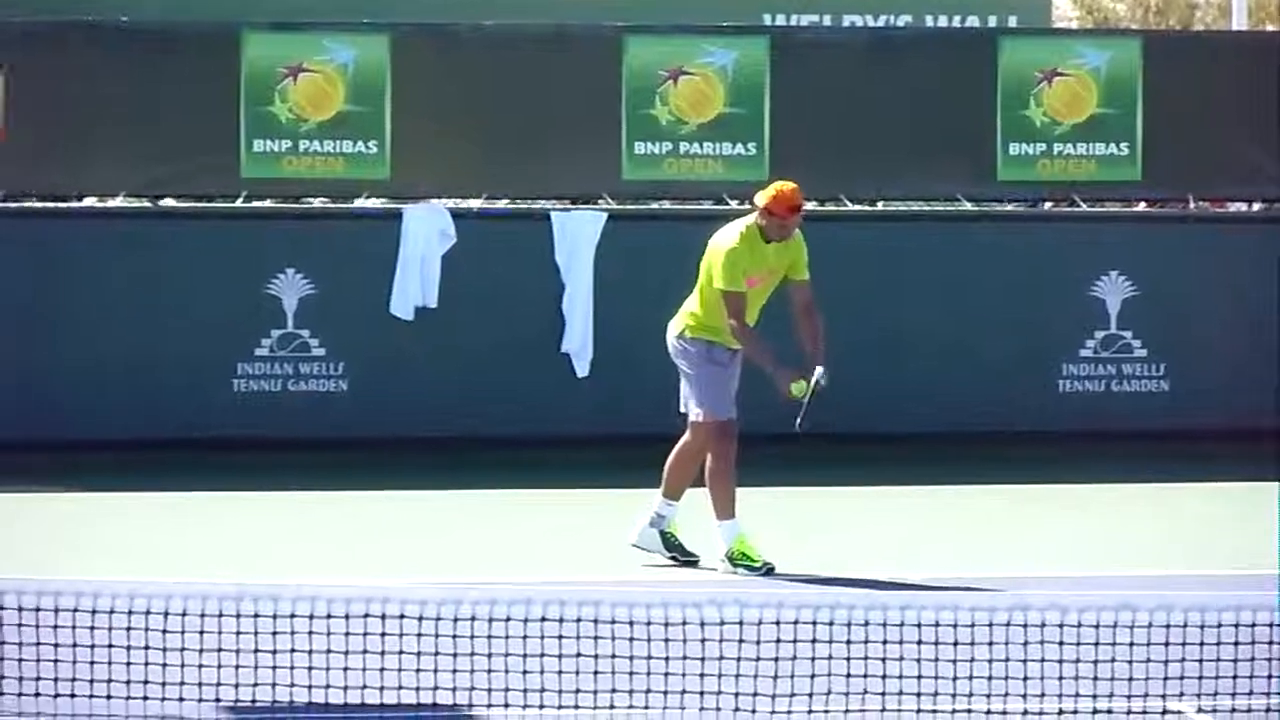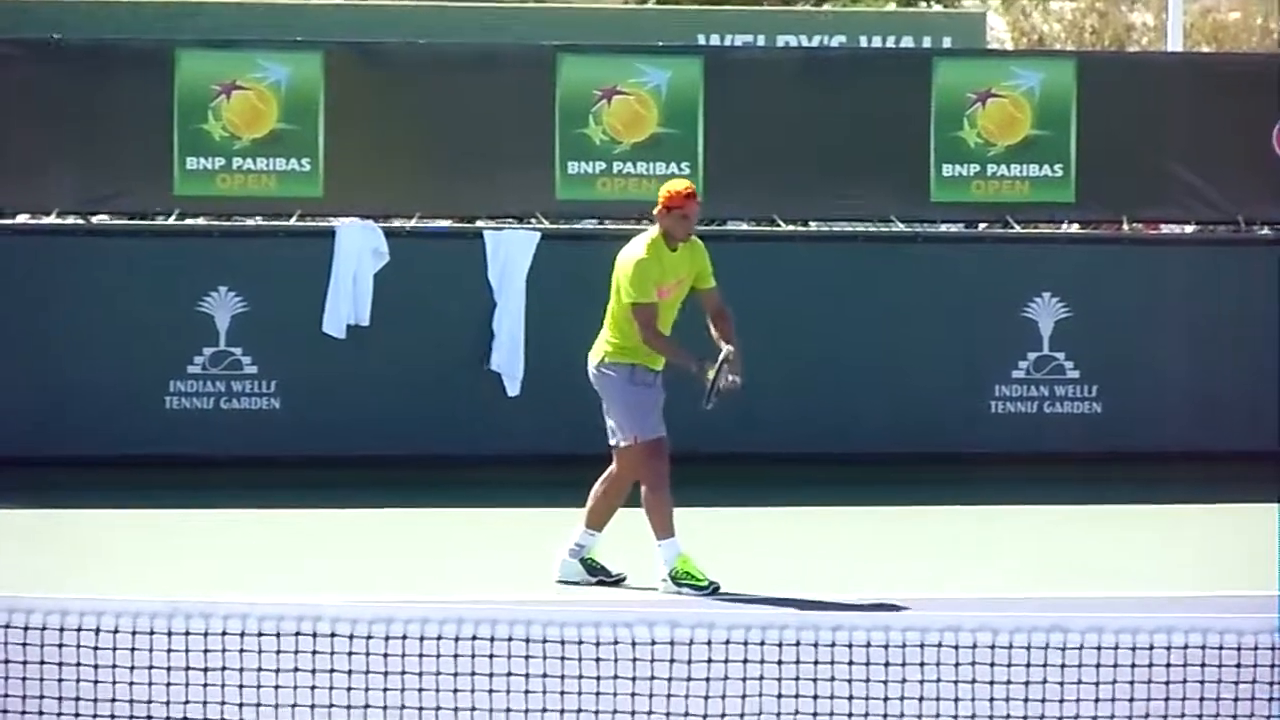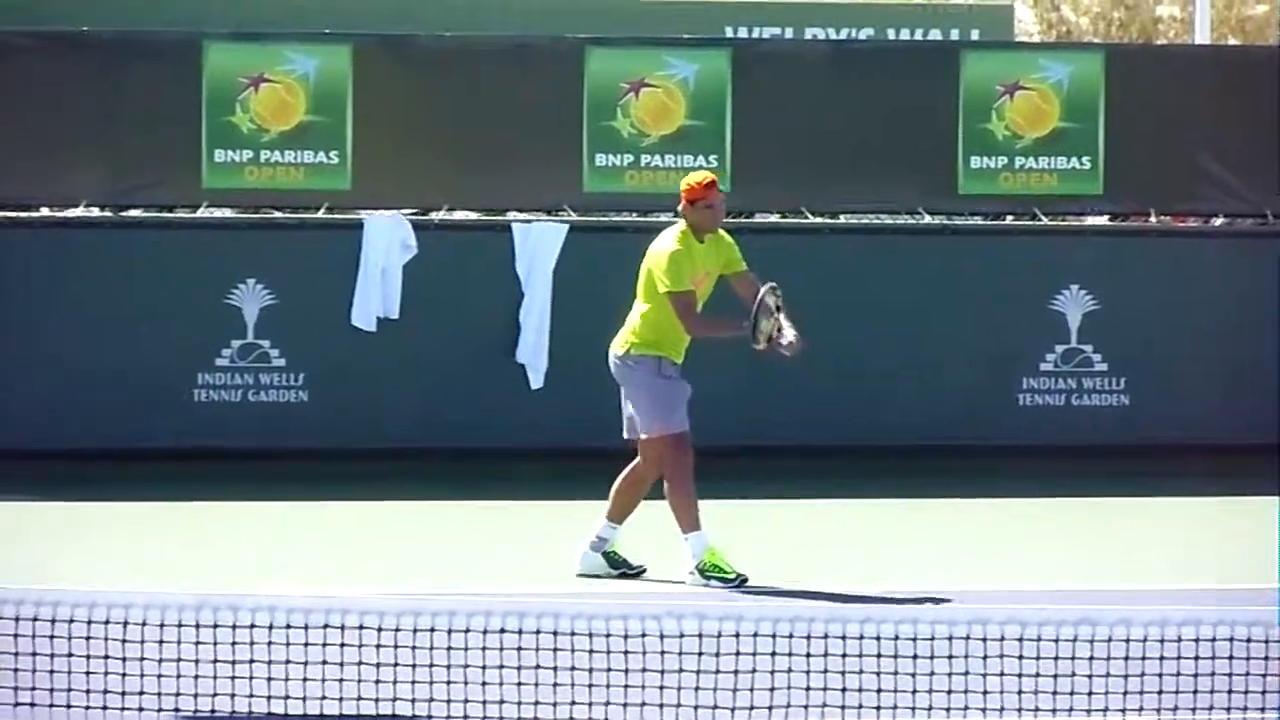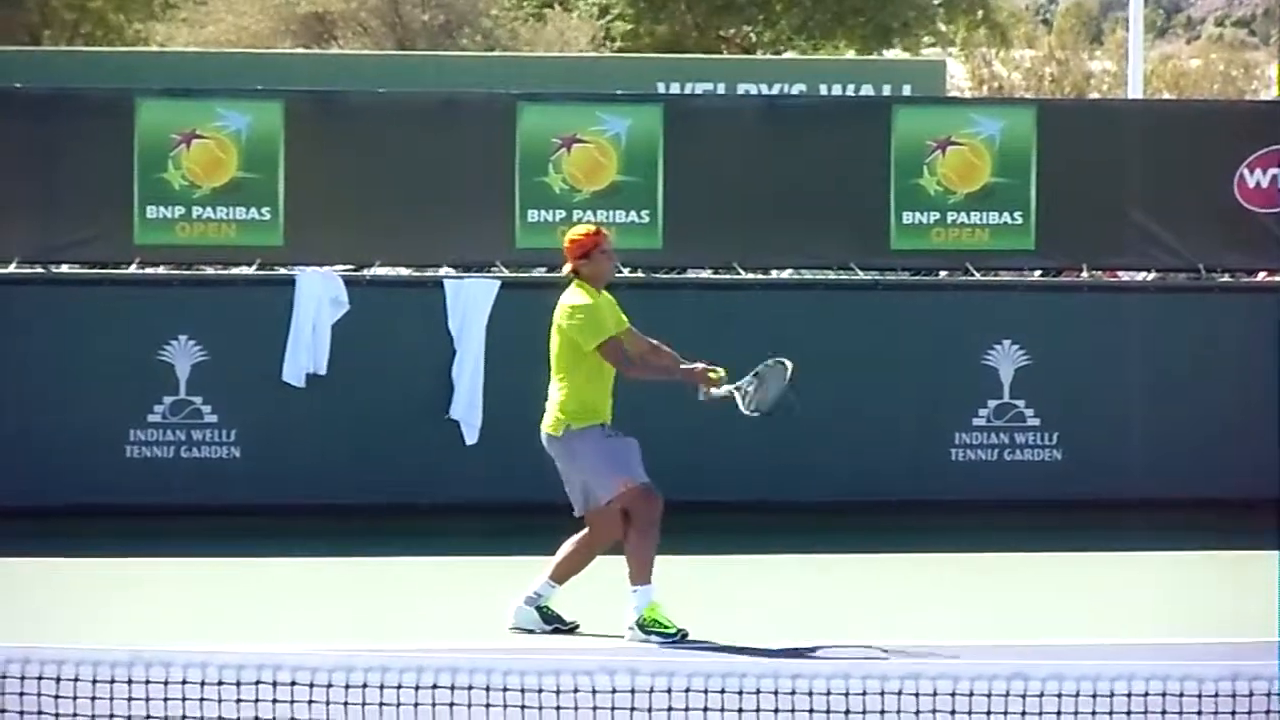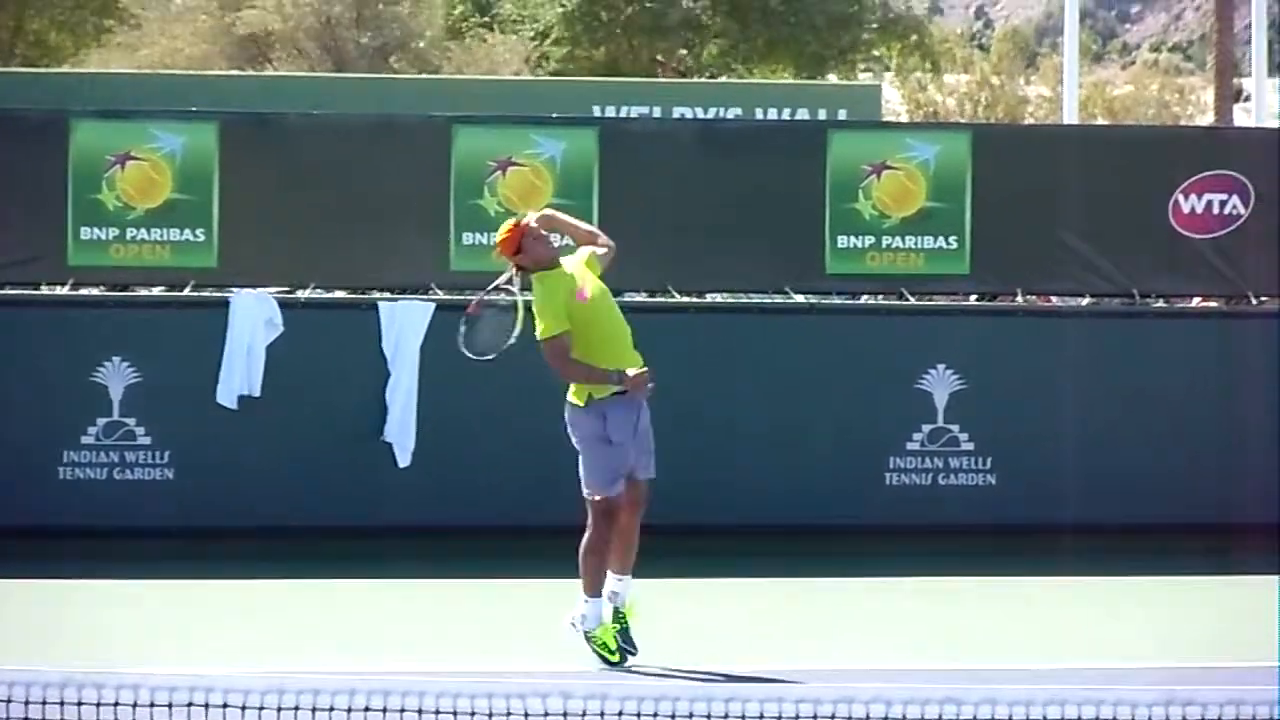
dt=1s
person 1, frame 1
left shoulder: (793, 242)
right shoulder: (731, 247)
left elbow: (805, 306)
right elbow: (736, 321)
left wrist: (816, 361)
right wrist: (775, 370)
left hip: (727, 345)
right hip: (698, 338)
left knee: (699, 437)
right knee: (722, 438)
left ankle: (656, 526)
right ankle: (732, 545)
person 1, frame 2
left shoulder: (695, 251)
right shoulder: (639, 259)
left elbow: (716, 310)
right elbow: (649, 333)
left wrist: (729, 352)
right wrist: (695, 366)
left hip: (644, 367)
right hip: (620, 364)
left knee: (626, 466)
right knee: (654, 460)
left ankle: (576, 556)
right ankle: (674, 565)
person 1, frame 3
left shoulder: (720, 242)
right shoulder: (671, 251)
left elbow: (755, 294)
right elbow: (691, 322)
left wrist: (785, 328)
right wrist: (748, 329)
left hip: (659, 358)
right hip: (642, 356)
left knee: (651, 461)
right knee: (678, 452)
left ankle: (597, 548)
right ankle: (701, 558)
person 1, frame 4
left shoulder: (600, 300)
right shoulder: (581, 306)
left elbow: (644, 346)
right elbow: (627, 364)
left wrist: (695, 368)
right wrist: (685, 373)
left hip: (581, 428)
right hip: (578, 429)
left knee: (605, 526)
right knee: (646, 503)
left ankle: (532, 604)
right ankle: (643, 614)
person 1, frame 5
left shoulder: (575, 263)
right shoulder: (548, 292)
left elbow: (605, 247)
right elbow: (562, 365)
right wrist: (622, 377)
left hip: (628, 403)
right hip: (597, 409)
left knee: (632, 509)
right knee: (605, 513)
left ankle: (615, 607)
right ankle: (592, 620)
